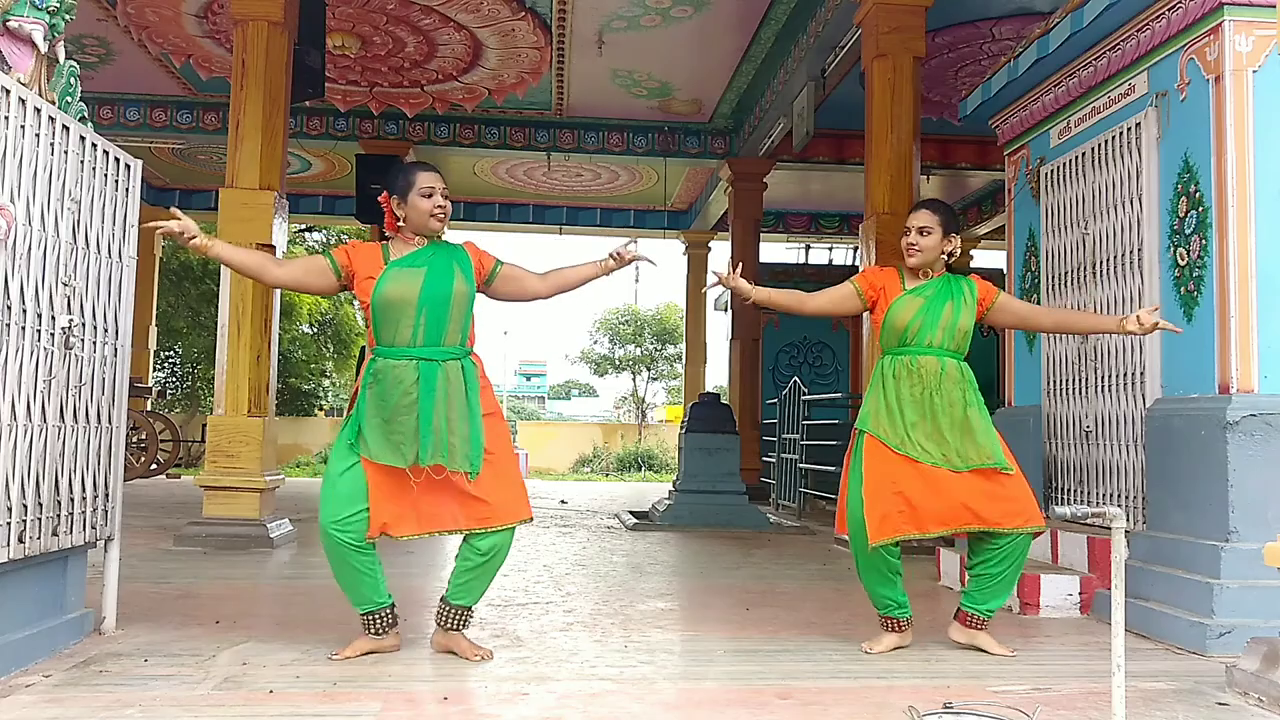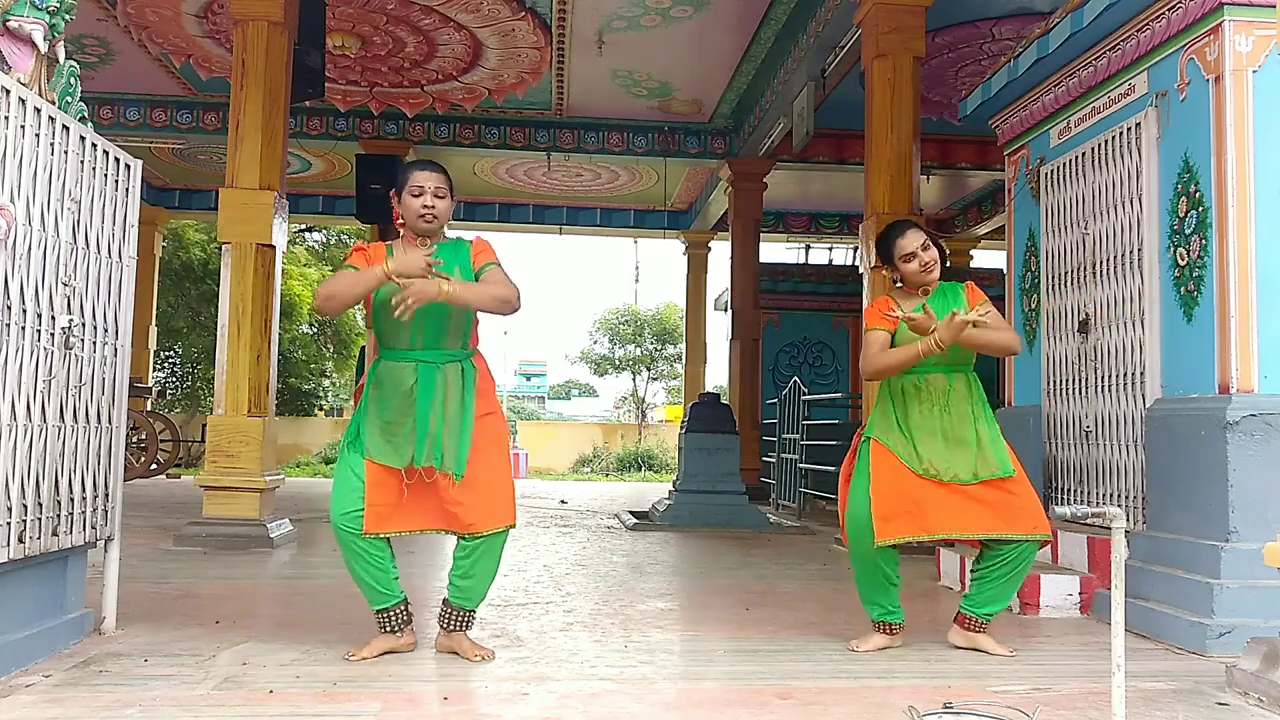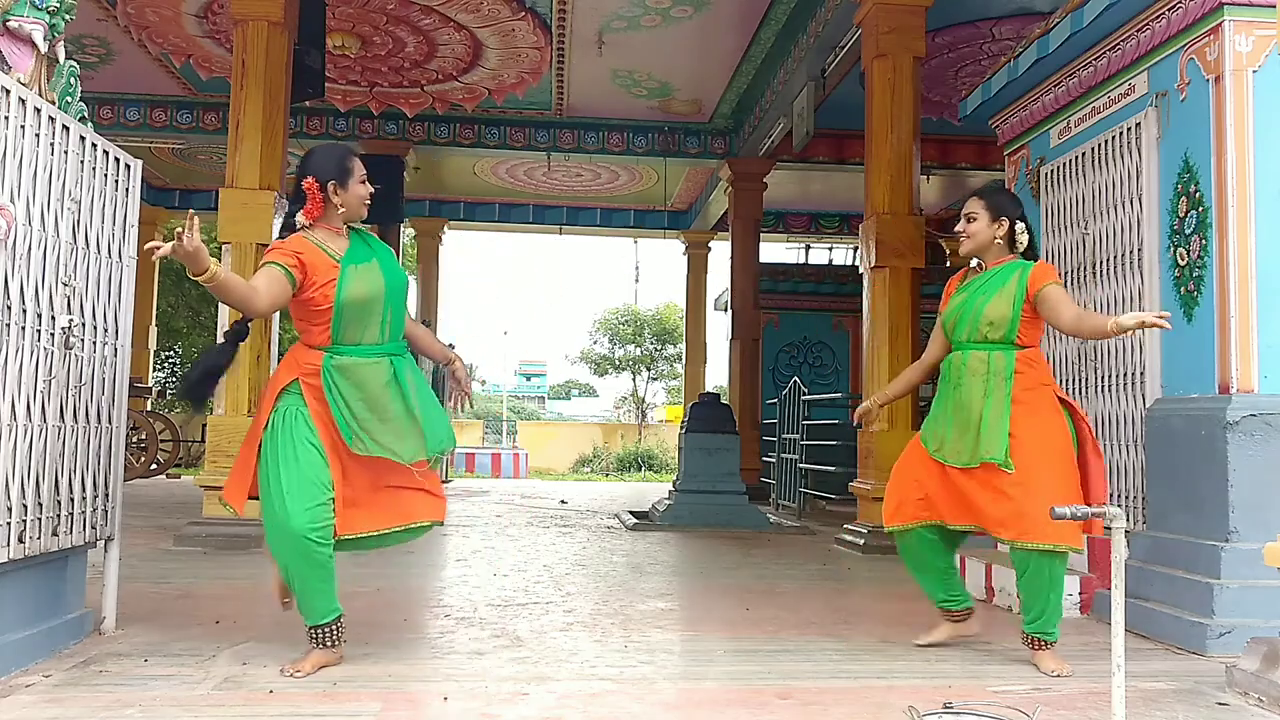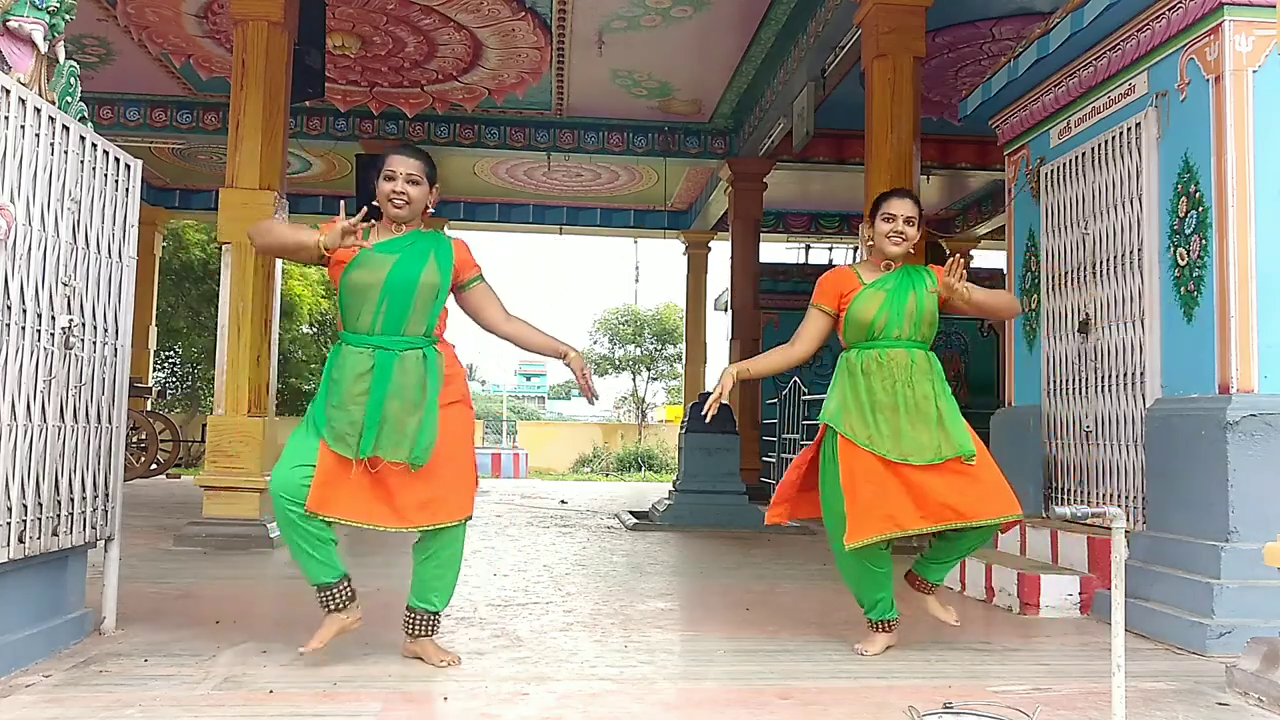
dt=1s
person 1, frame 1
left shoulder: (468, 258)
right shoulder: (361, 258)
left elbow: (538, 285)
right elbow: (277, 271)
left wrist: (605, 266)
right wrist: (205, 242)
left hip: (459, 401)
right hip: (385, 403)
left knee: (497, 518)
right knee: (340, 521)
left ankle: (450, 626)
right ankle: (380, 626)
person 1, frame 2
left shoulder: (473, 253)
right shoulder: (370, 257)
left elbow: (509, 298)
right elbow: (325, 303)
left wrist: (441, 289)
right wrist: (392, 270)
left hip: (462, 402)
right hip: (390, 403)
left knee: (484, 518)
right knee: (353, 514)
left ankle: (454, 627)
right ankle: (396, 626)
person 1, frame 3
left shoulder: (372, 246)
right shoulder: (296, 253)
left elbow: (399, 319)
right elbow: (254, 299)
left wrist: (449, 356)
right wrist: (199, 260)
left hip: (385, 398)
right hip: (319, 398)
left knee: (417, 510)
right knee: (301, 522)
left ankle: (303, 560)
right ankle: (326, 639)
person 1, frame 4
left shoulder: (450, 251)
right shoulder: (347, 242)
left elbow: (501, 320)
right elbow: (262, 235)
left wrist: (566, 352)
right wrist: (324, 241)
left hip: (427, 391)
right hip: (350, 388)
left knee: (441, 509)
right knee: (291, 489)
left ankle: (420, 631)
right ankle: (338, 603)
person 2, frame 1
left shoulder: (972, 291)
right shoulder: (879, 281)
left elbow: (1046, 318)
right elbow: (812, 302)
left wrist: (1123, 323)
right wrist: (751, 292)
left hip: (955, 415)
right hip: (892, 415)
left knee: (1014, 516)
right knee: (869, 518)
left ankle: (971, 620)
right ankle: (895, 623)
person 2, frame 2
left shoulder: (967, 294)
right shoulder: (881, 309)
left elbow: (1013, 343)
right elbow: (870, 367)
left wrist: (939, 330)
right wrist: (938, 342)
left hip: (966, 427)
right hip: (900, 427)
left knee: (1021, 524)
right knee: (865, 519)
left ankle: (970, 623)
right ankle: (886, 624)
person 2, frame 3
left shoulder: (1033, 274)
right shoulder: (956, 285)
left elbow: (1071, 320)
right elbow: (931, 357)
left wrist: (1119, 324)
right wrist: (880, 398)
left hip: (1018, 408)
right hip: (958, 411)
left knee: (1033, 520)
right knee: (914, 509)
left ankle: (1041, 639)
right ankle: (957, 613)
person 2, frame 4
left shoulder: (932, 279)
right shoulder: (838, 280)
left elbow: (1009, 307)
right elbow: (798, 348)
left wrist: (962, 293)
right wrist: (738, 370)
left hip: (925, 407)
right hip: (861, 409)
left knee: (983, 506)
right knee: (861, 522)
left ankle: (924, 578)
right ankle: (881, 621)
